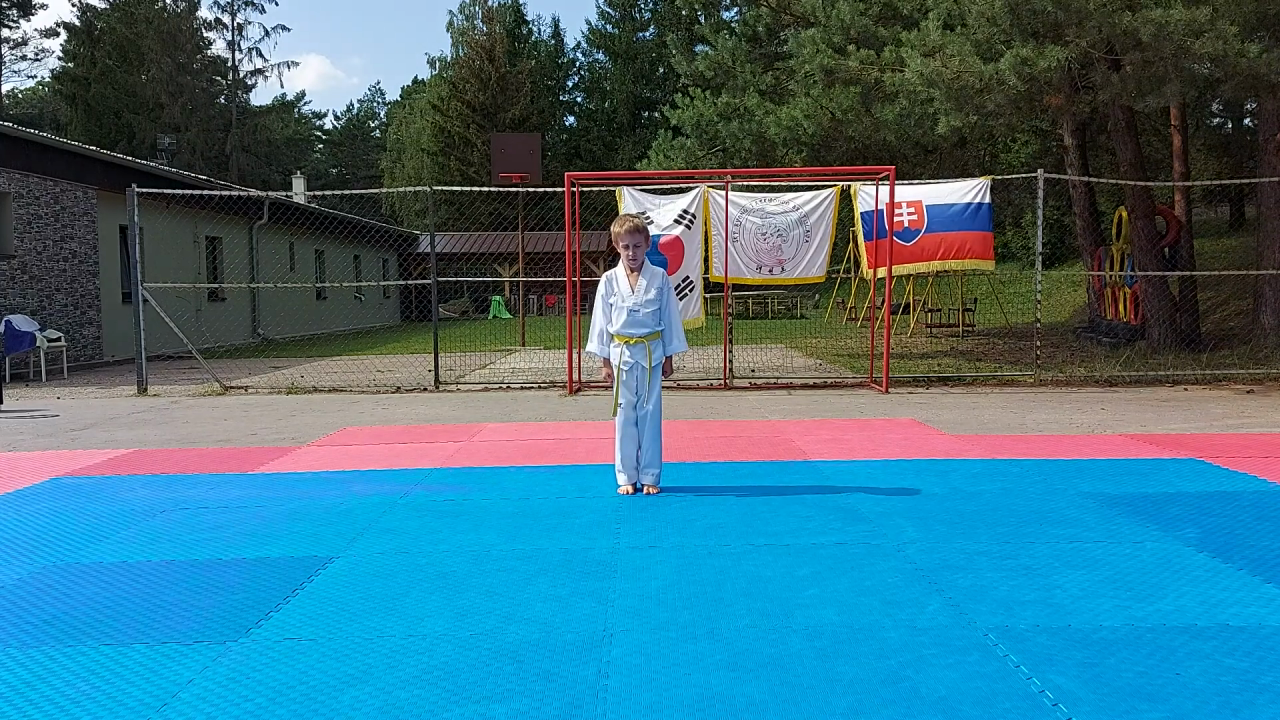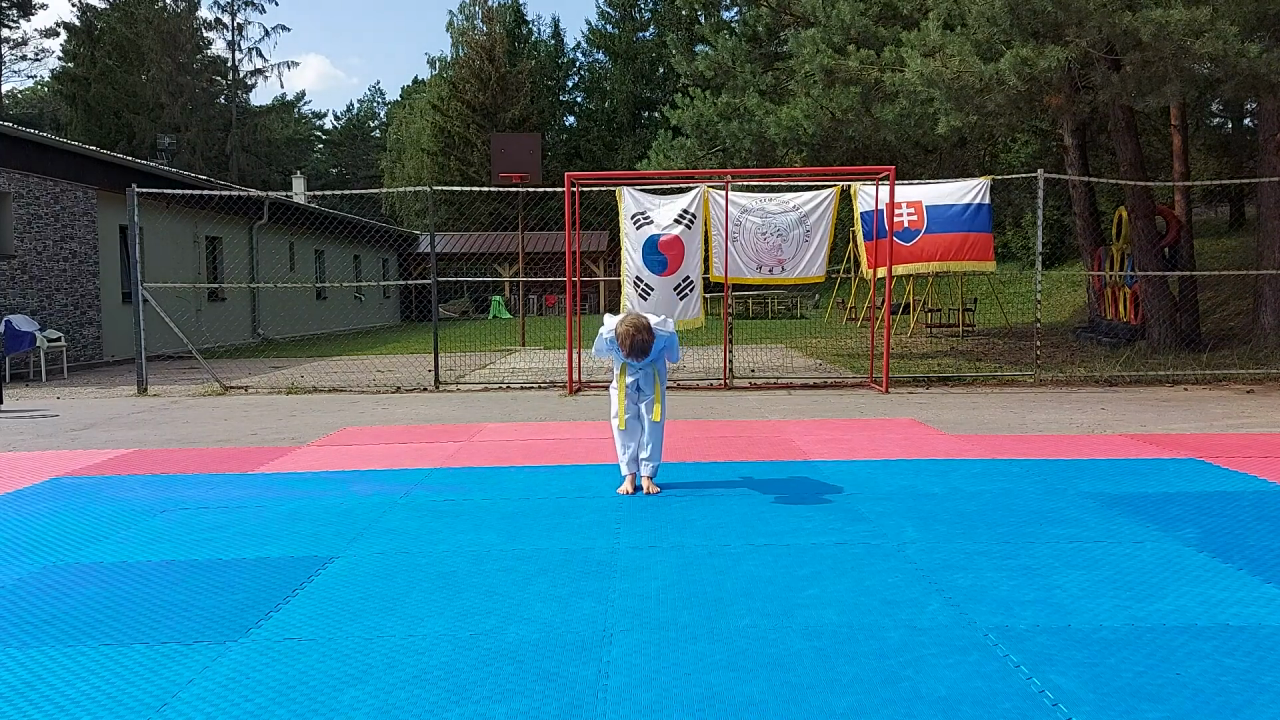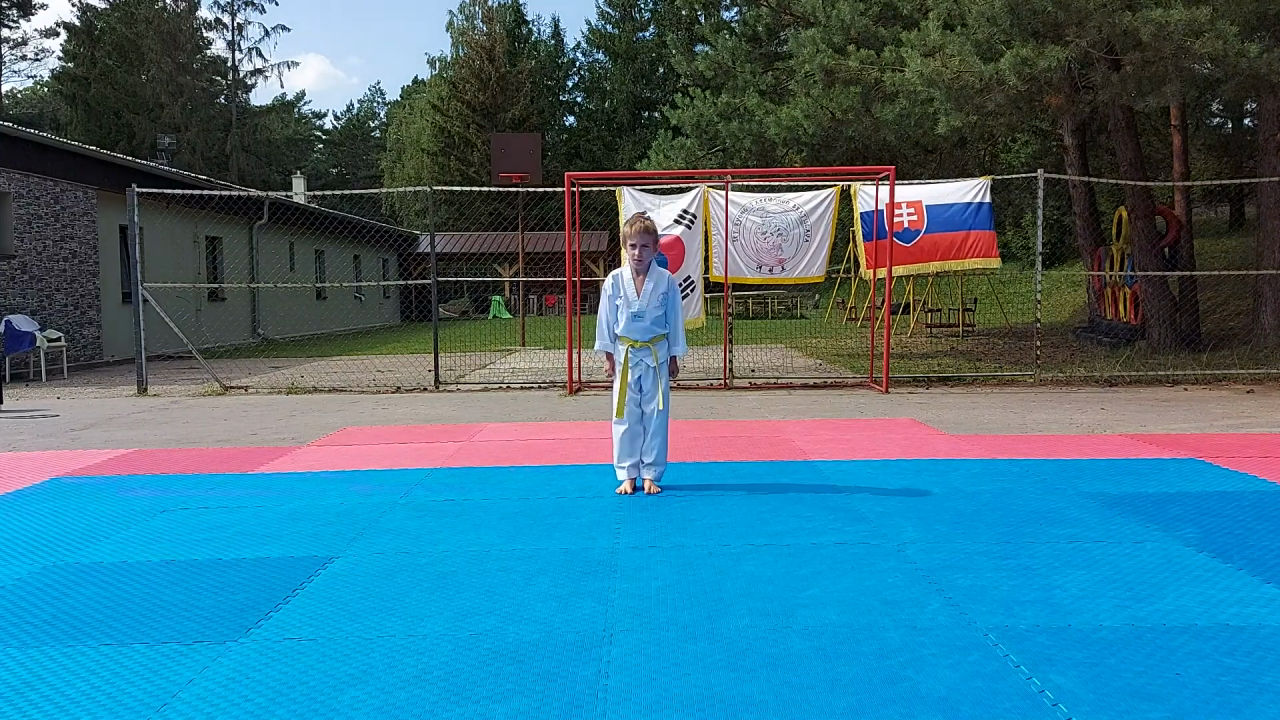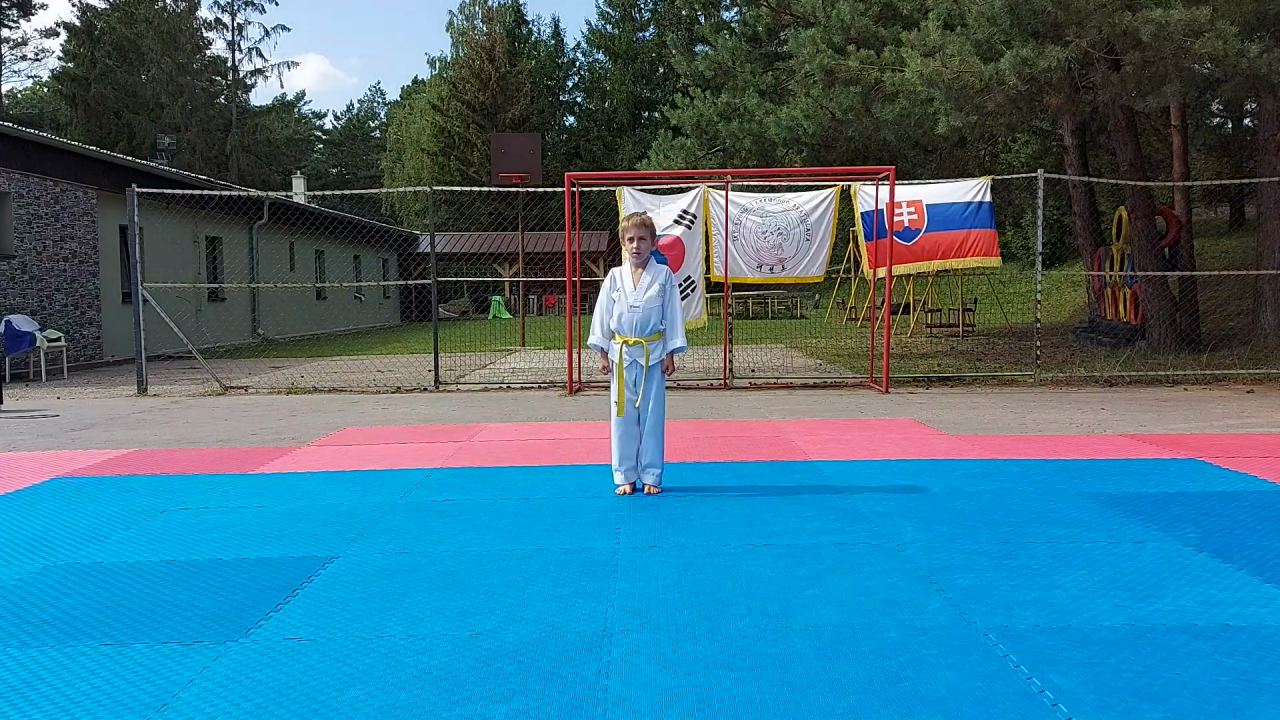
dt=0.5s
person 1, frame 1
left shoulder: (660, 278)
right shoulder: (609, 281)
left elbow: (670, 318)
right elbow: (601, 321)
left wrist: (669, 357)
right wrist: (605, 361)
left hip: (651, 353)
right hip: (621, 354)
left knee: (650, 415)
right knee: (624, 416)
left ankle: (649, 477)
right ankle: (627, 477)
person 1, frame 2
left shoulder: (665, 333)
right shoulder: (608, 334)
left elbow: (673, 353)
left wrist: (657, 361)
left hip: (653, 369)
right hip: (624, 371)
left knee: (652, 417)
right knee: (623, 417)
left ankle: (647, 474)
right ankle: (630, 474)
person 1, frame 3
left shoulder: (666, 280)
right shoulder: (615, 280)
left elbow: (675, 320)
right elbow: (606, 319)
left wrist: (674, 357)
right wrist: (608, 357)
left hip: (656, 355)
right hip: (625, 355)
left knee: (655, 415)
right knee: (625, 416)
left ankle: (650, 475)
right ankle: (628, 474)
person 1, frame 4
left shoulder: (664, 275)
right shoulder: (614, 276)
left elbow: (672, 316)
right elbow: (602, 315)
left wrist: (670, 354)
right wrist: (602, 353)
left hip: (652, 354)
right hip: (621, 354)
left knee: (652, 415)
right knee: (623, 416)
left ankle: (650, 477)
right ankle: (626, 477)
